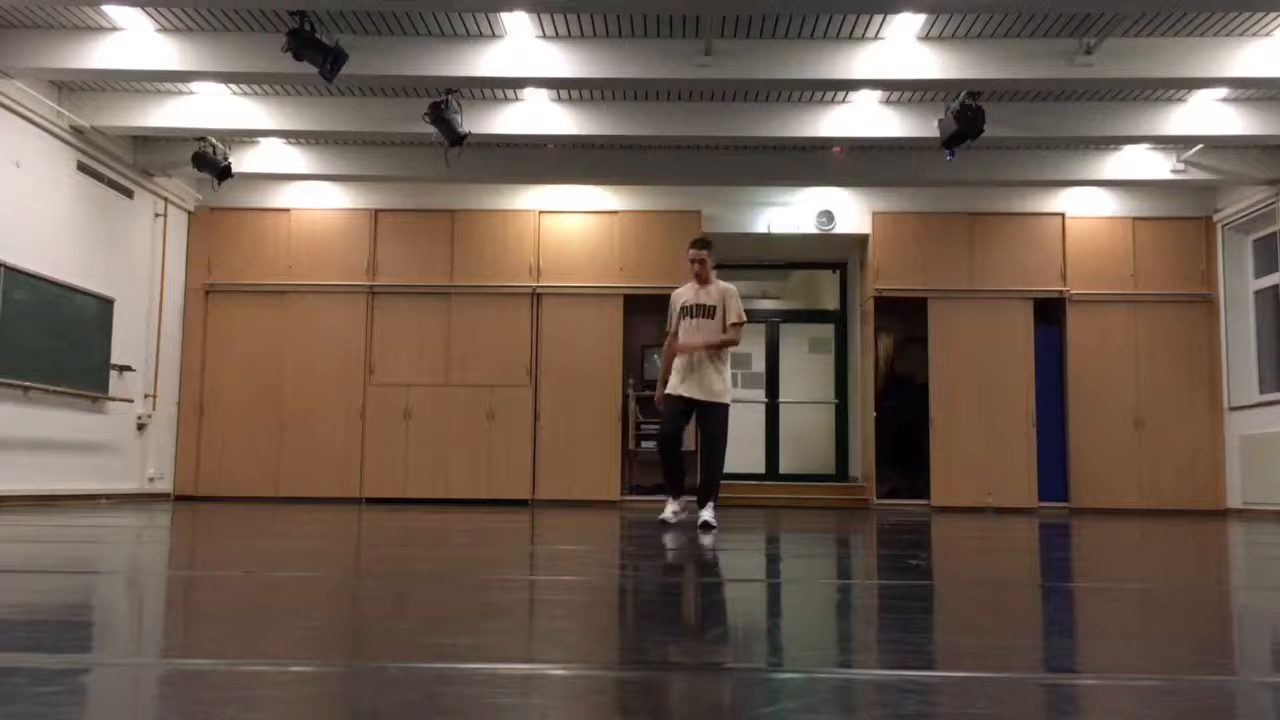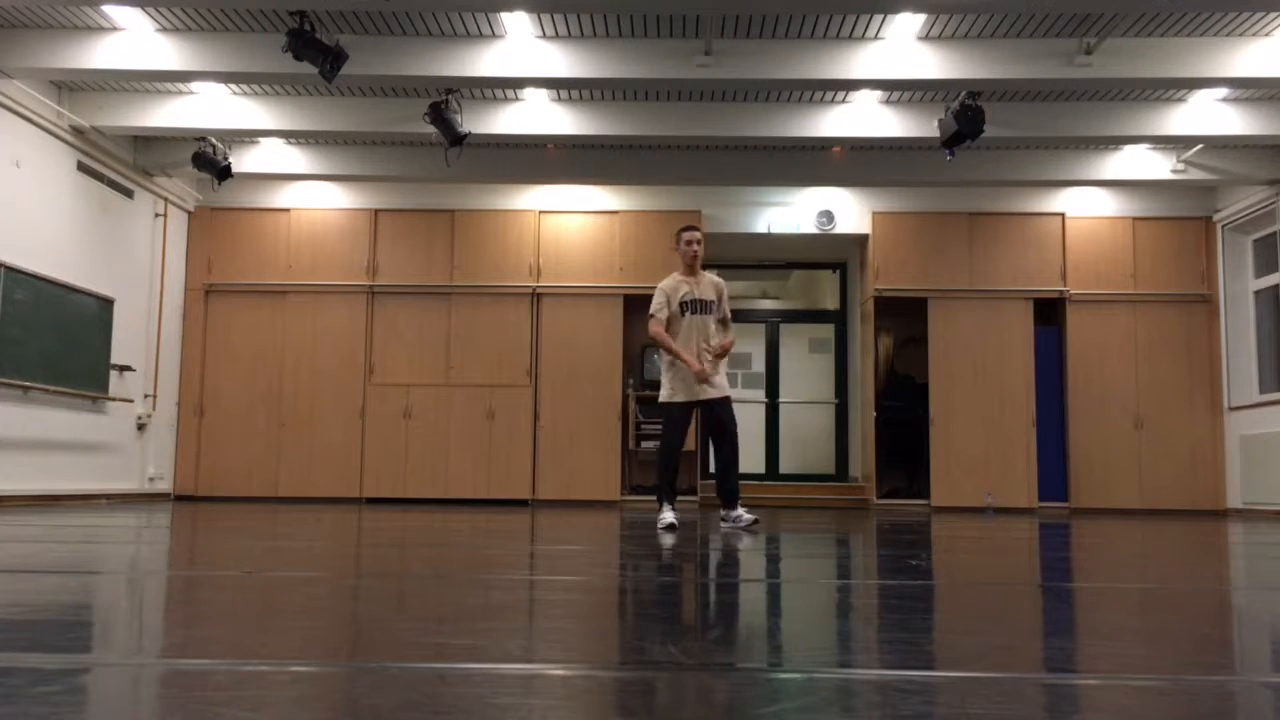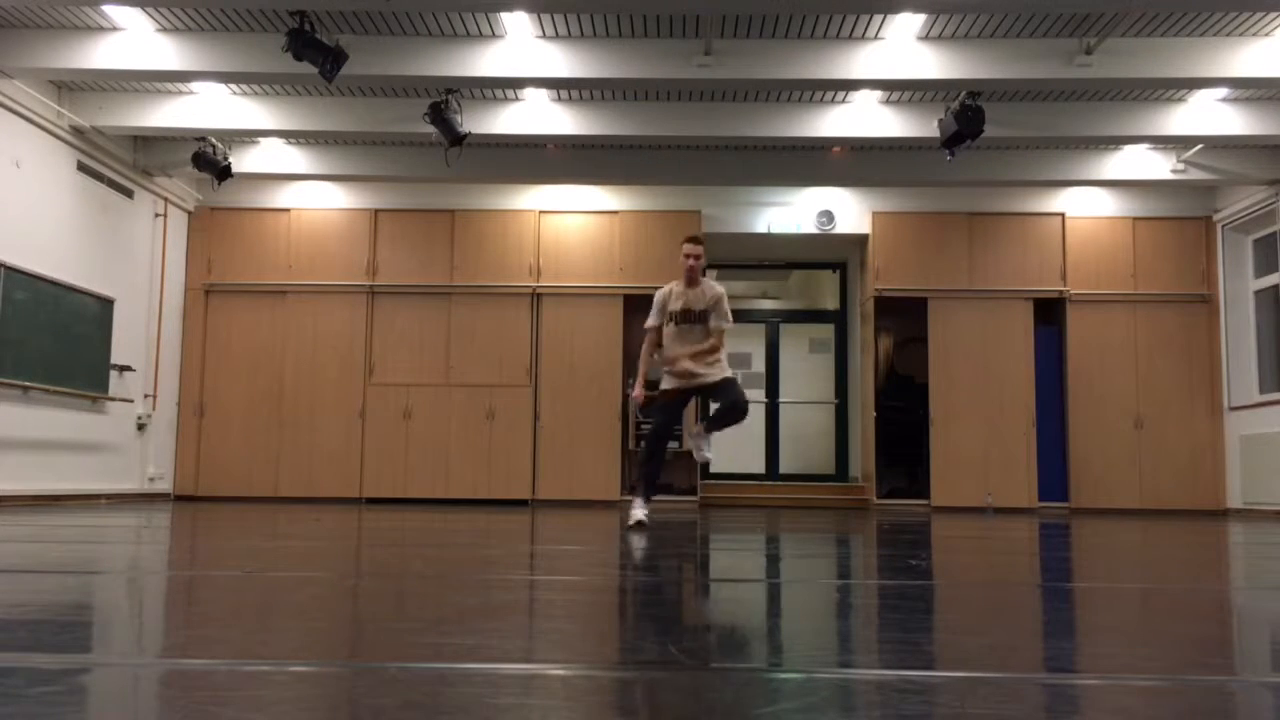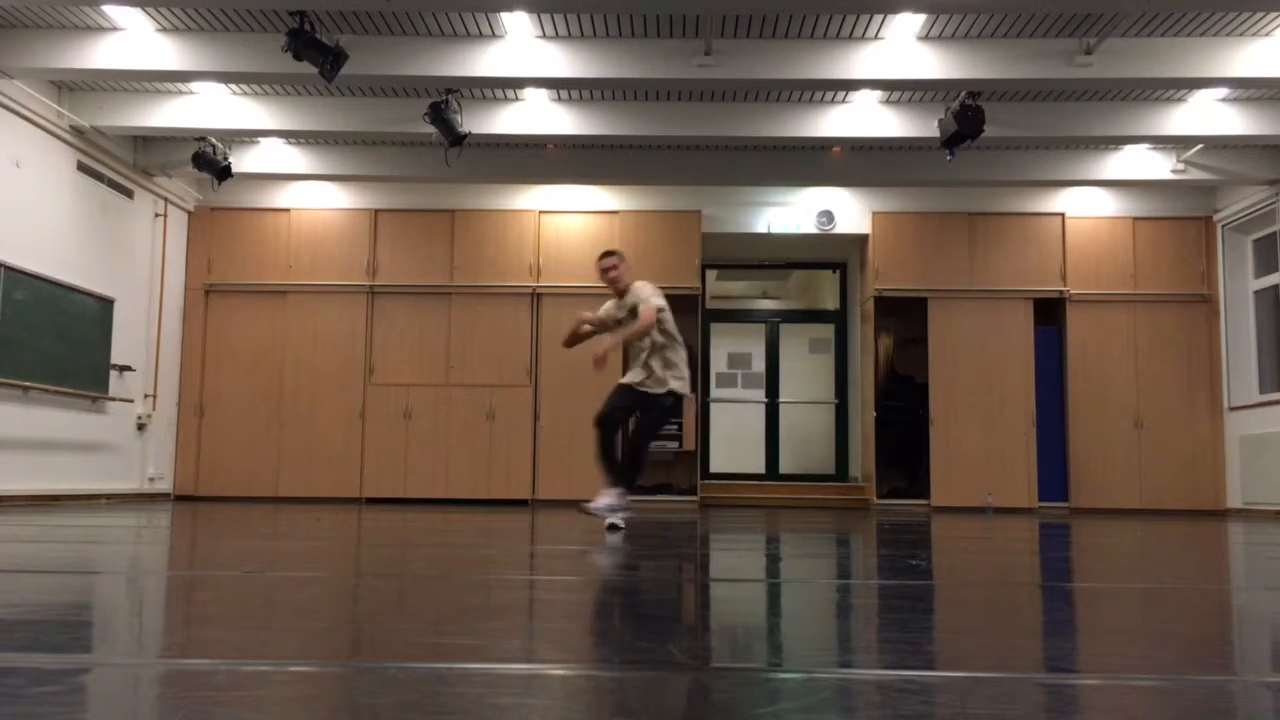
dt=1s
person 1, frame 1
left shoulder: (727, 292)
right shoulder: (678, 295)
left elbow: (734, 336)
left wrist: (698, 345)
right wrist: (661, 383)
left hip: (714, 385)
right hip: (680, 385)
left knee: (712, 446)
right knee: (667, 437)
left ankle: (707, 506)
right ankle: (675, 499)
person 1, frame 2
left shoulder: (717, 285)
right shoulder: (668, 287)
left elbow: (725, 324)
right elbow: (655, 330)
left wrist: (727, 342)
right wrist: (688, 360)
left hip: (713, 379)
right hip: (679, 380)
left knee: (727, 439)
right knee: (671, 443)
left ankle: (730, 508)
right ankle: (666, 507)
person 1, frame 3
left shoulder: (716, 293)
right shoulder: (665, 295)
left elbow: (718, 342)
right elbow: (651, 340)
left wrist: (684, 354)
right wrist: (639, 383)
left hip: (713, 371)
right hip: (676, 375)
left knee: (738, 407)
right knee: (659, 434)
left ankle: (703, 432)
right ankle: (641, 501)
person 1, frame 4
left shoulder: (644, 291)
right shoulder: (610, 309)
left elbow: (648, 323)
right elbow: (570, 342)
left wrist: (610, 343)
right wrist: (579, 323)
left hip: (668, 379)
right hip: (638, 377)
left knee: (637, 441)
right knee: (605, 421)
left ankle: (617, 495)
right ankle: (614, 488)
